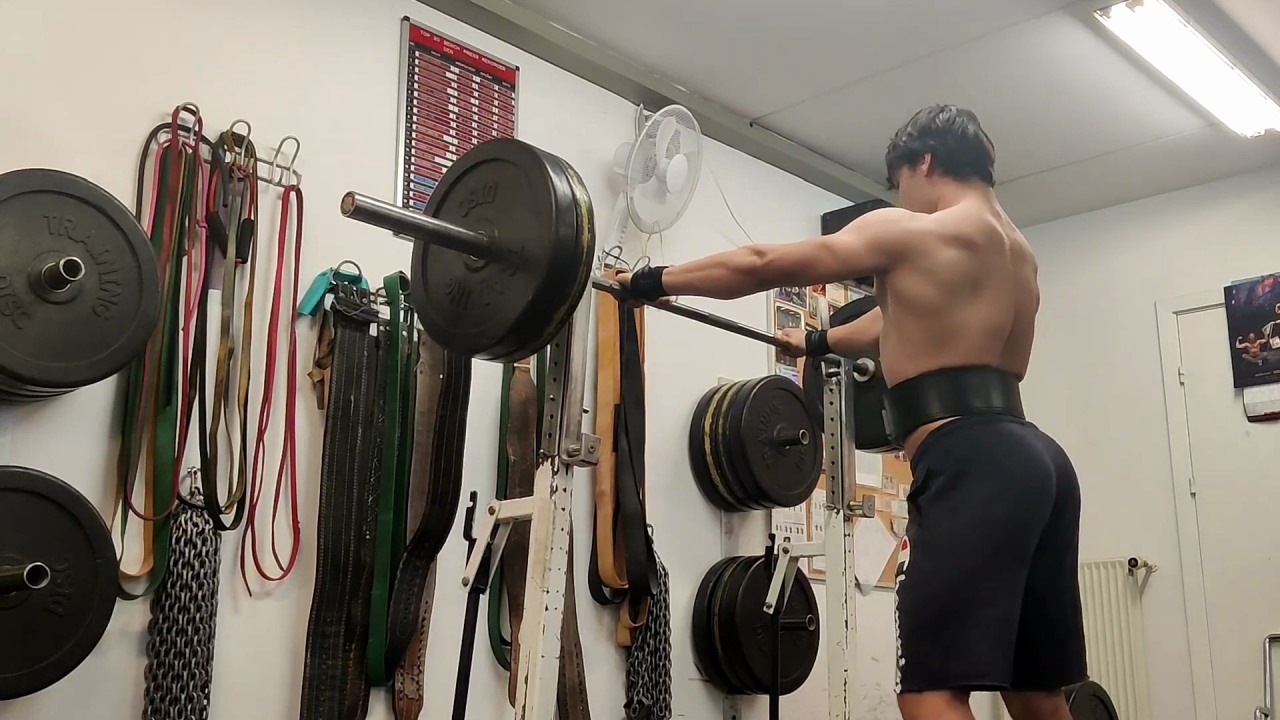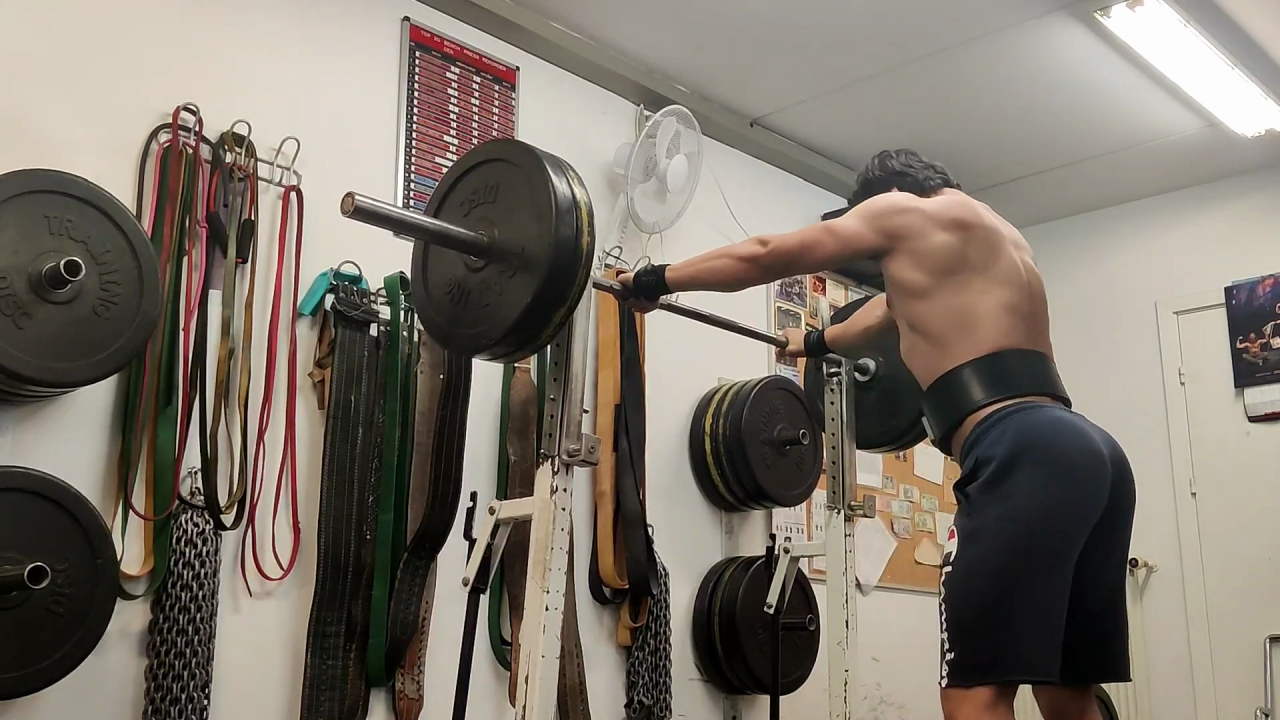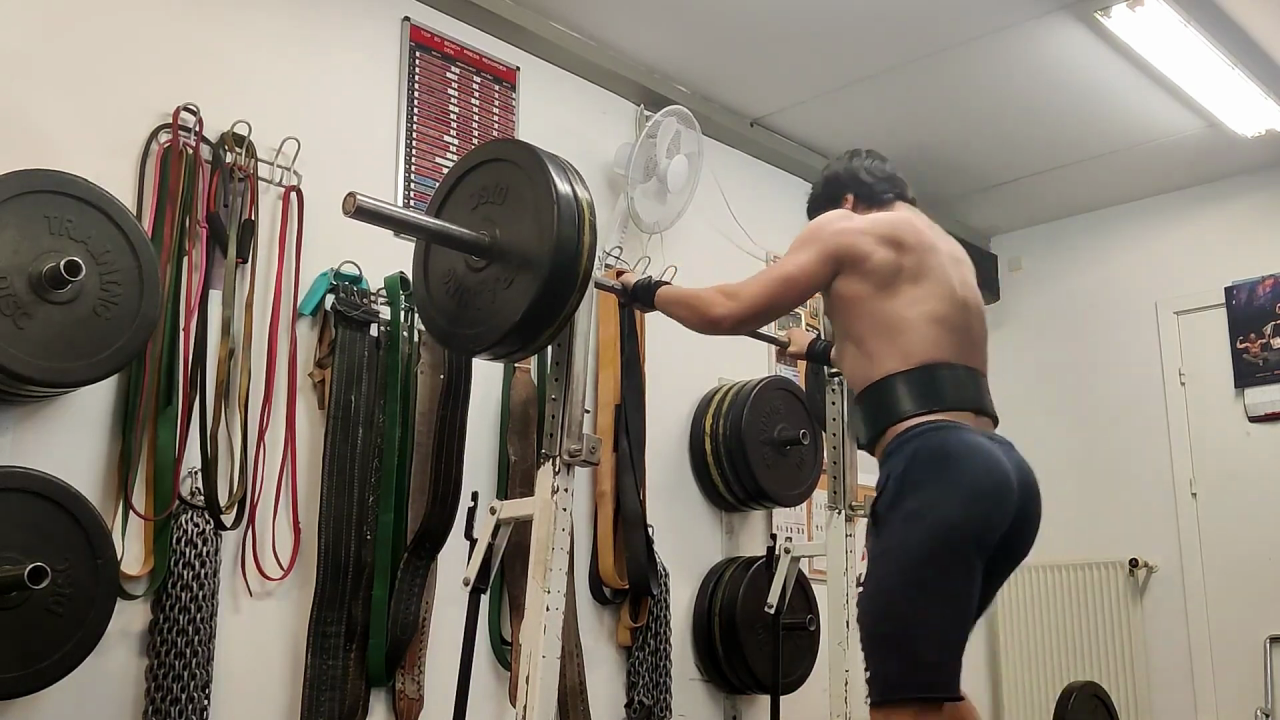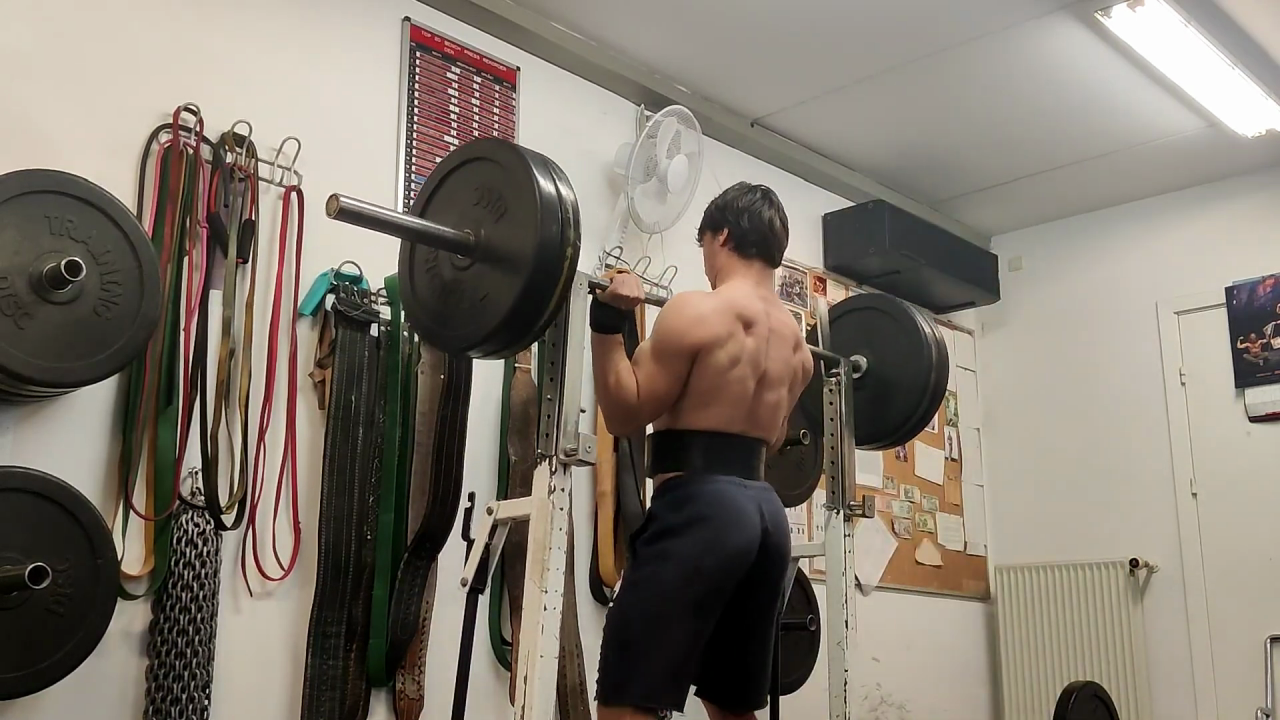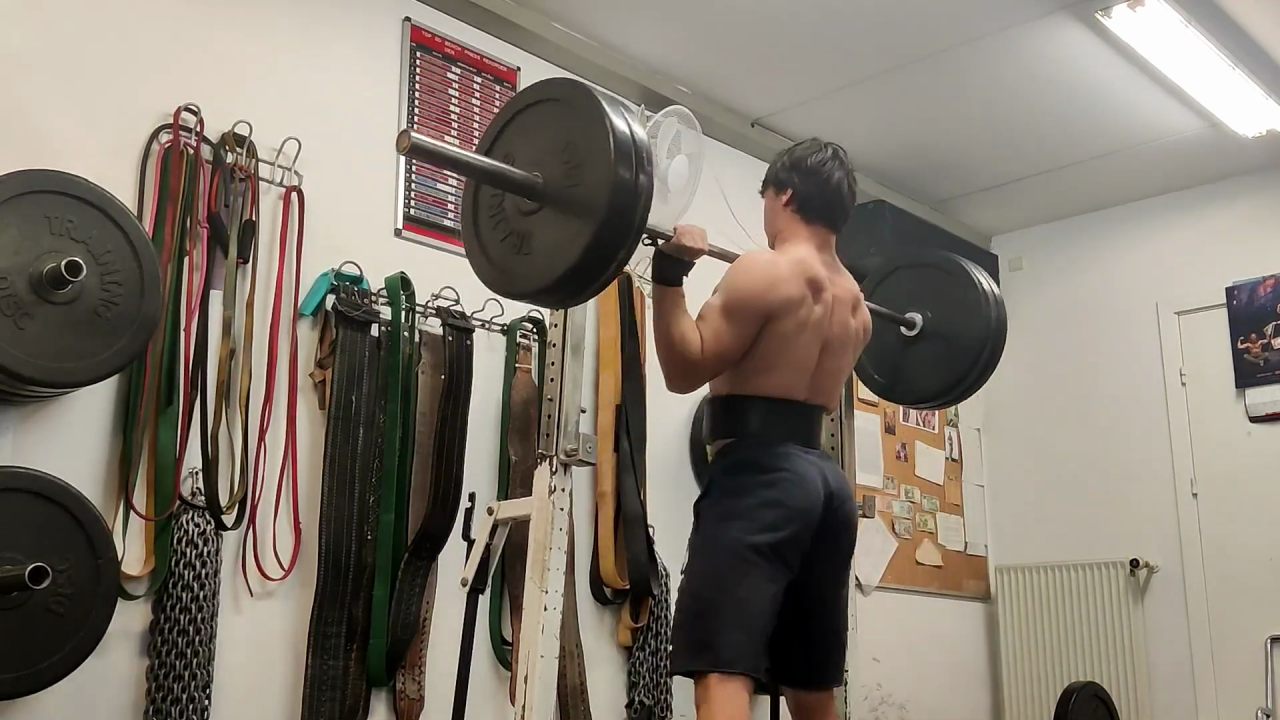
dt=1s
person 1, frame 1
left shoulder: (912, 232)
right shoulder: (1016, 251)
left elbow: (761, 265)
left wrist: (652, 280)
right wrist: (820, 342)
left hip: (973, 469)
right hip: (1034, 465)
person 1, frame 2
left shoulder: (905, 211)
right shoulder: (994, 232)
left elbow: (762, 256)
left wrist: (654, 282)
right wrist: (818, 341)
left hip: (1024, 457)
right hip: (1088, 453)
person 1, frame 3
left shoulder: (848, 229)
right shoulder: (949, 253)
left elbow: (728, 309)
left wrist: (652, 290)
right wrist: (825, 347)
left hip: (934, 469)
right hip: (1002, 471)
person 1, frame 4
left shoulder: (697, 311)
right shoulder: (795, 338)
left elbow: (623, 414)
left wrist: (608, 321)
left hip: (698, 514)
right hip: (764, 516)
person 1, frame 5
left shoulder: (763, 270)
right shoulder: (855, 299)
left elbow: (684, 368)
left wrist: (670, 272)
left hip: (758, 479)
right hip: (823, 481)
